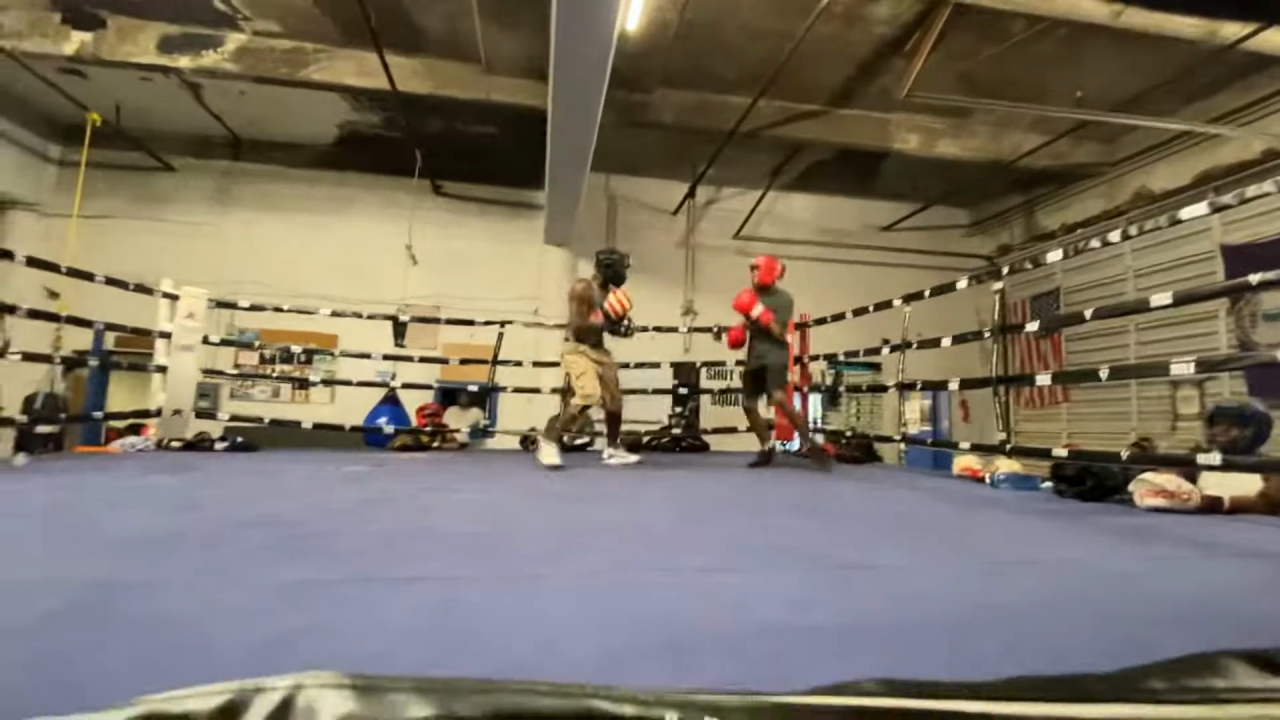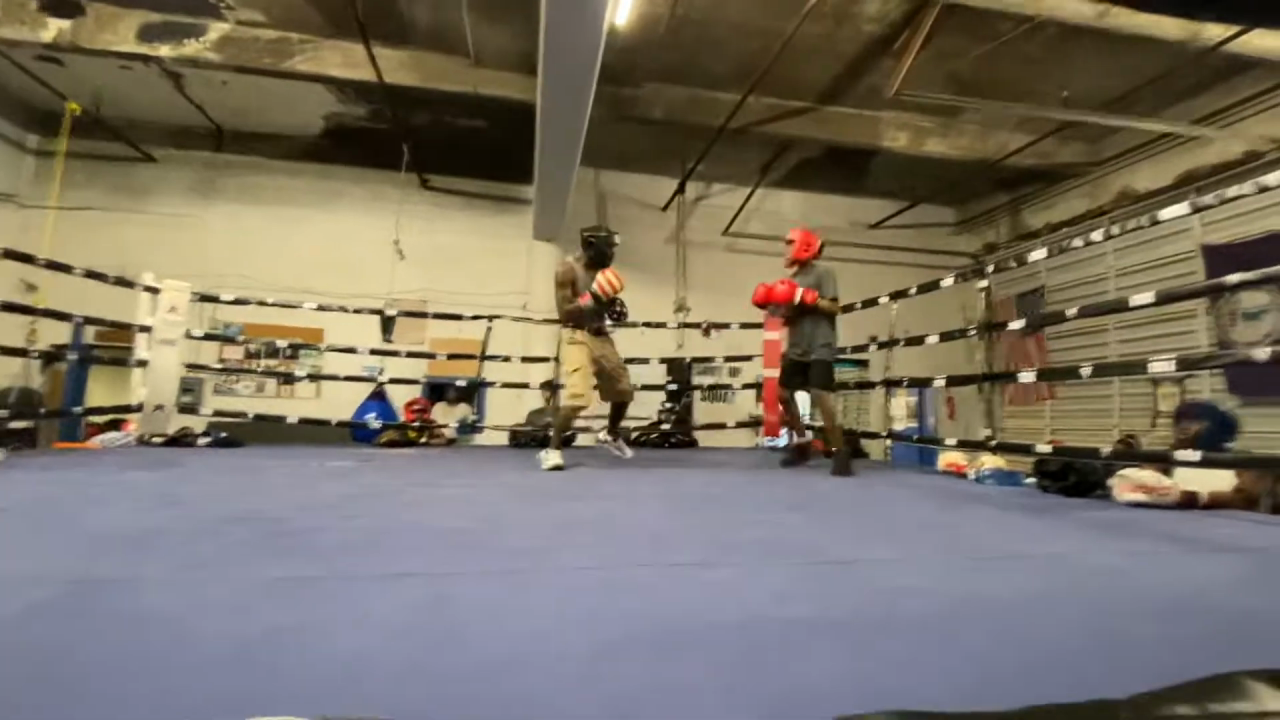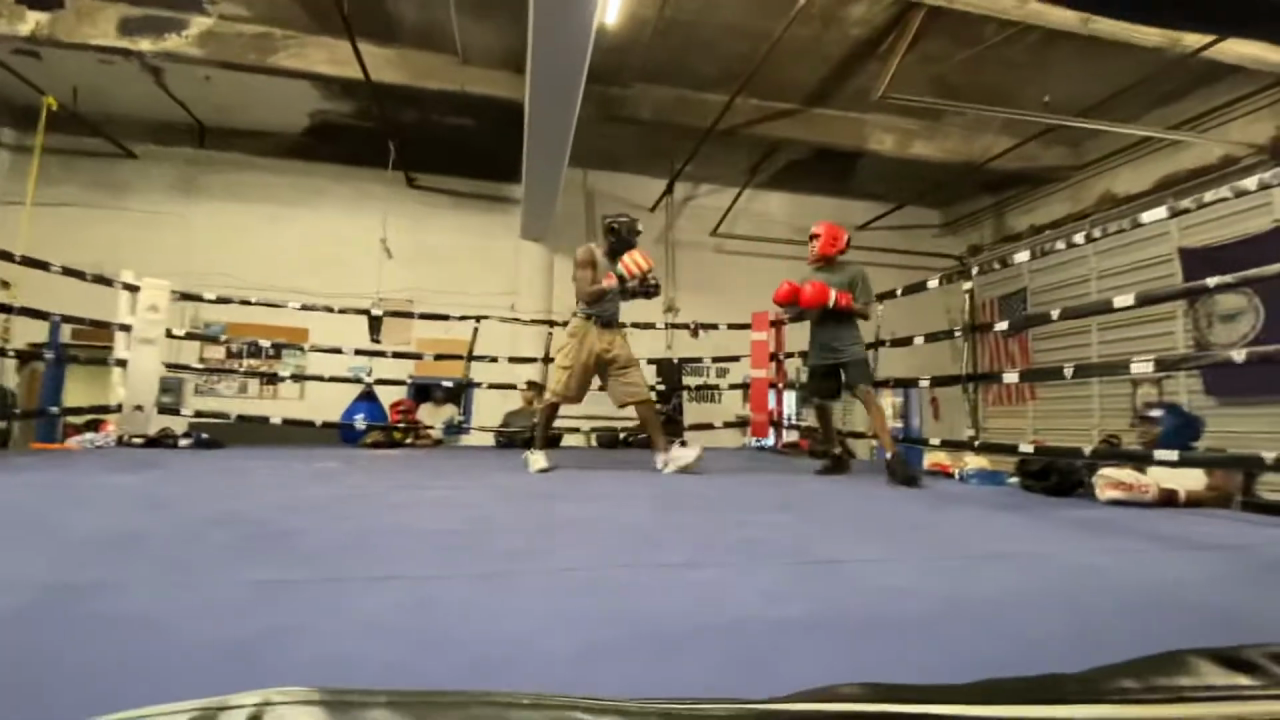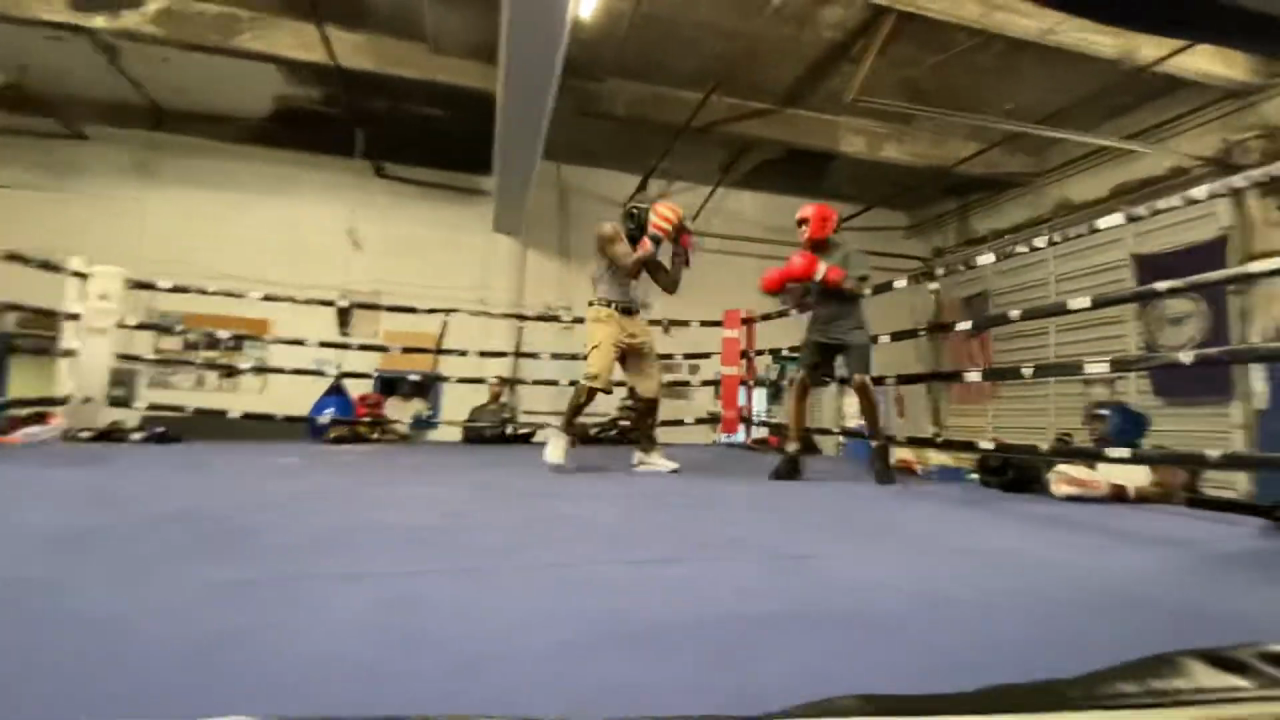
dt=0.3s
person 1, frame 1
left shoulder: (783, 298)
right shoulder: (753, 296)
left elbow: (779, 333)
left wrist: (758, 312)
right wrist: (741, 331)
left hip: (775, 357)
right hip: (755, 359)
left knee: (779, 398)
right knee: (748, 404)
left ankle: (809, 445)
right ankle: (767, 449)
person 1, frame 2
left shoulder: (822, 273)
right shoulder: (792, 278)
left elbow: (832, 308)
left wrist: (803, 296)
right wrist: (773, 302)
left hip: (819, 345)
right hip: (796, 347)
left knee: (820, 395)
right knee: (784, 393)
left ankle: (839, 452)
right ankle: (799, 444)
person 1, frame 3
left shoulder: (854, 272)
right shoulder: (811, 276)
left elbow: (866, 312)
right elbow: (798, 315)
left wrist: (835, 300)
right wrist: (789, 303)
left hip: (850, 347)
right hip: (820, 352)
left knee: (866, 394)
right knee: (820, 405)
left ankle: (893, 459)
right ankle: (837, 455)
person 1, frame 4
left shoulder: (848, 253)
right shoulder: (803, 258)
left elbow: (857, 289)
left wrist: (825, 272)
right wrist: (778, 289)
left hip: (851, 330)
right hip: (820, 332)
left knee: (860, 382)
right knee: (800, 382)
left ankle: (878, 448)
right ankle: (792, 457)
person 2, frame 1
left shoulder: (610, 291)
right shoulder: (582, 289)
right elbow: (577, 328)
left wrist: (621, 325)
right wrist: (603, 316)
left hip: (598, 351)
right hip: (578, 351)
left knee: (614, 404)
right knee: (588, 397)
left ankle: (613, 450)
right ankle: (550, 441)
person 2, frame 2
left shoulder: (602, 271)
right shoulder: (567, 270)
right elbow: (564, 313)
left wrist: (613, 304)
right wrist: (592, 298)
left hip: (602, 338)
right hip: (578, 338)
left knee: (623, 390)
right knee: (576, 397)
left ankle: (611, 435)
right ankle: (552, 450)
person 2, frame 3
left shoulder: (621, 259)
right shoulder: (587, 254)
right elbow: (587, 295)
left wrist: (644, 288)
right wrist: (617, 280)
left hip: (612, 333)
right hip: (585, 330)
left knee: (639, 392)
right knee: (558, 393)
left ankle: (665, 453)
right ankle: (537, 450)
person 2, frame 4
left shoulder: (642, 245)
right shoulder: (609, 233)
left elbow: (670, 286)
right elbow: (631, 268)
left wrist: (680, 248)
right wrist: (654, 239)
left hip: (633, 319)
right hip: (603, 316)
left knee: (650, 389)
right knee: (596, 378)
left ankle: (647, 452)
right ankle: (562, 434)
